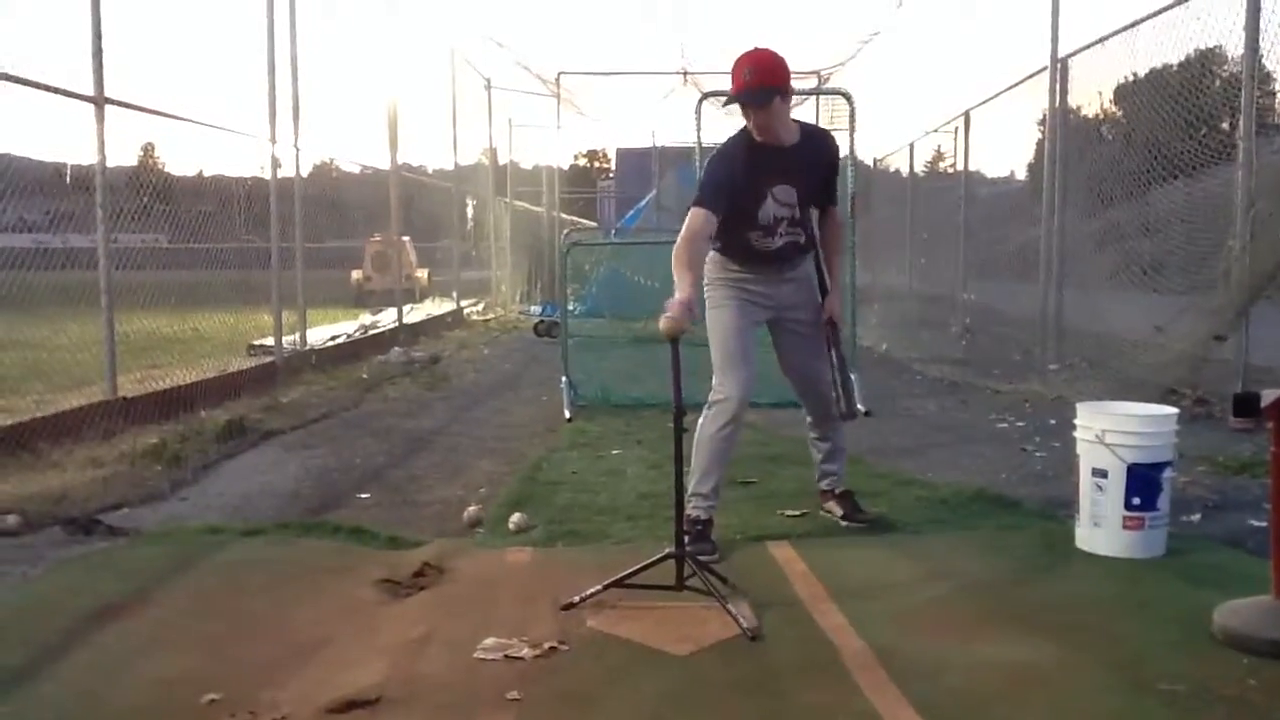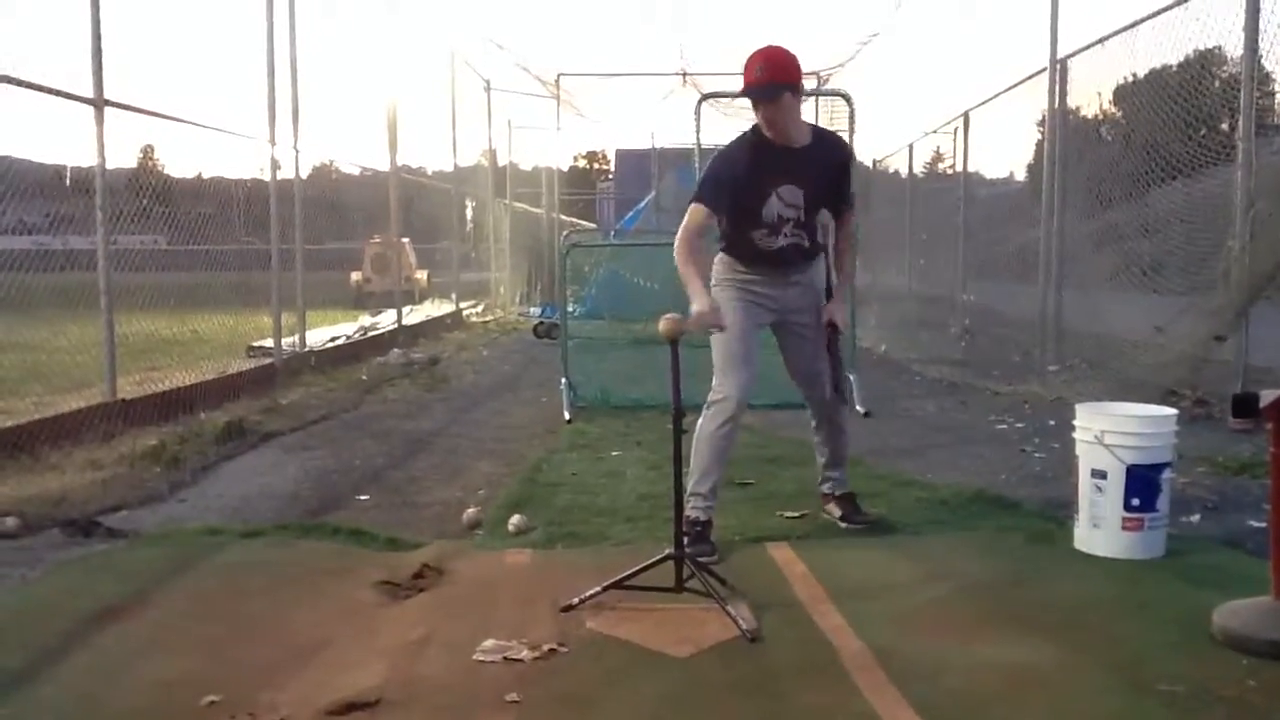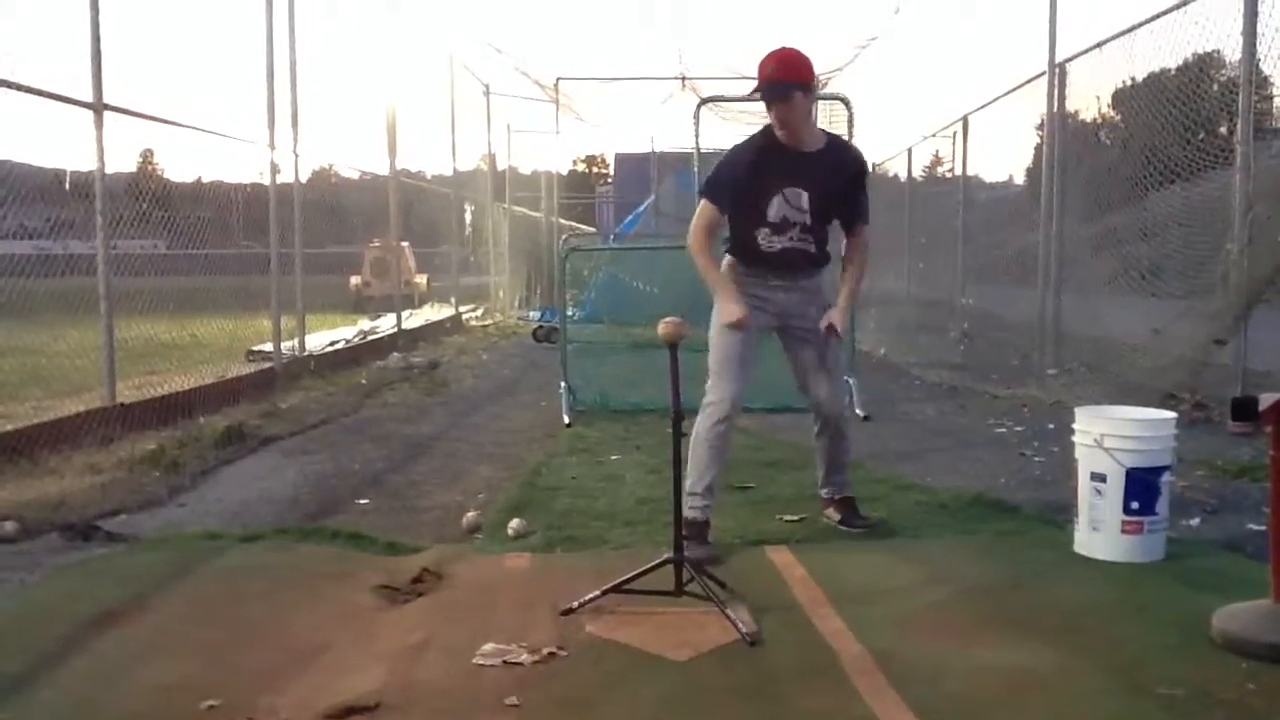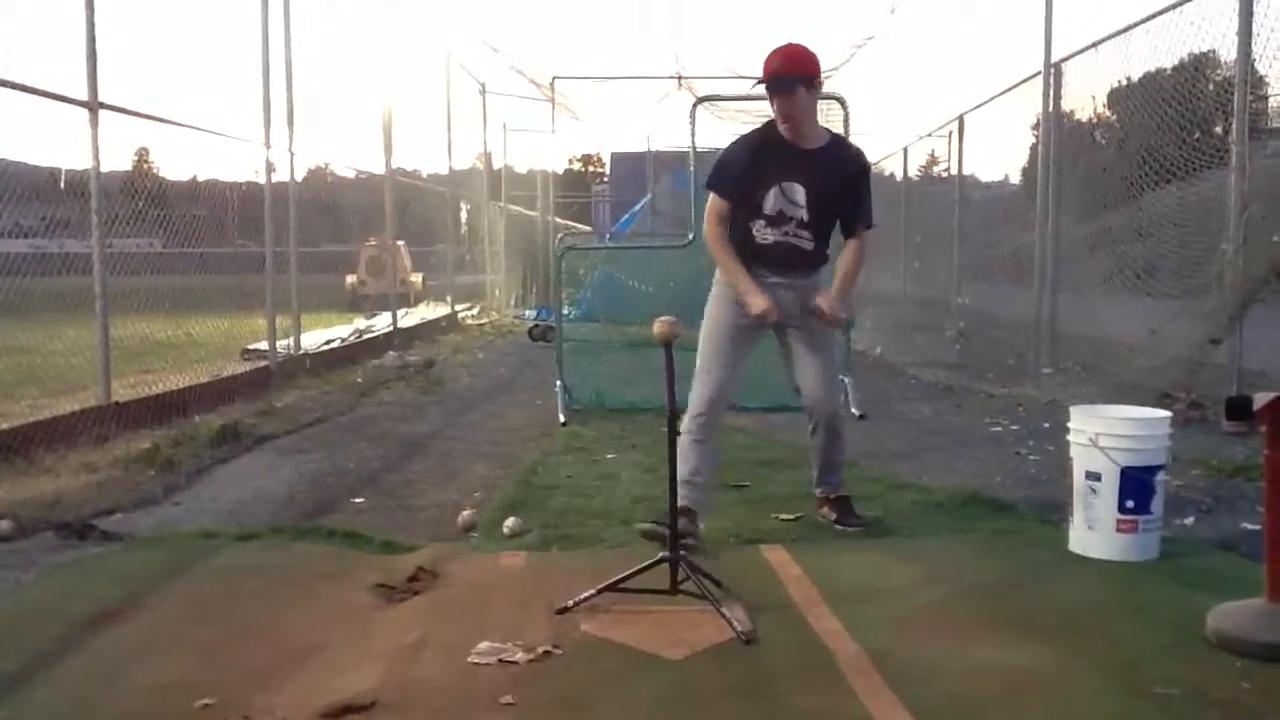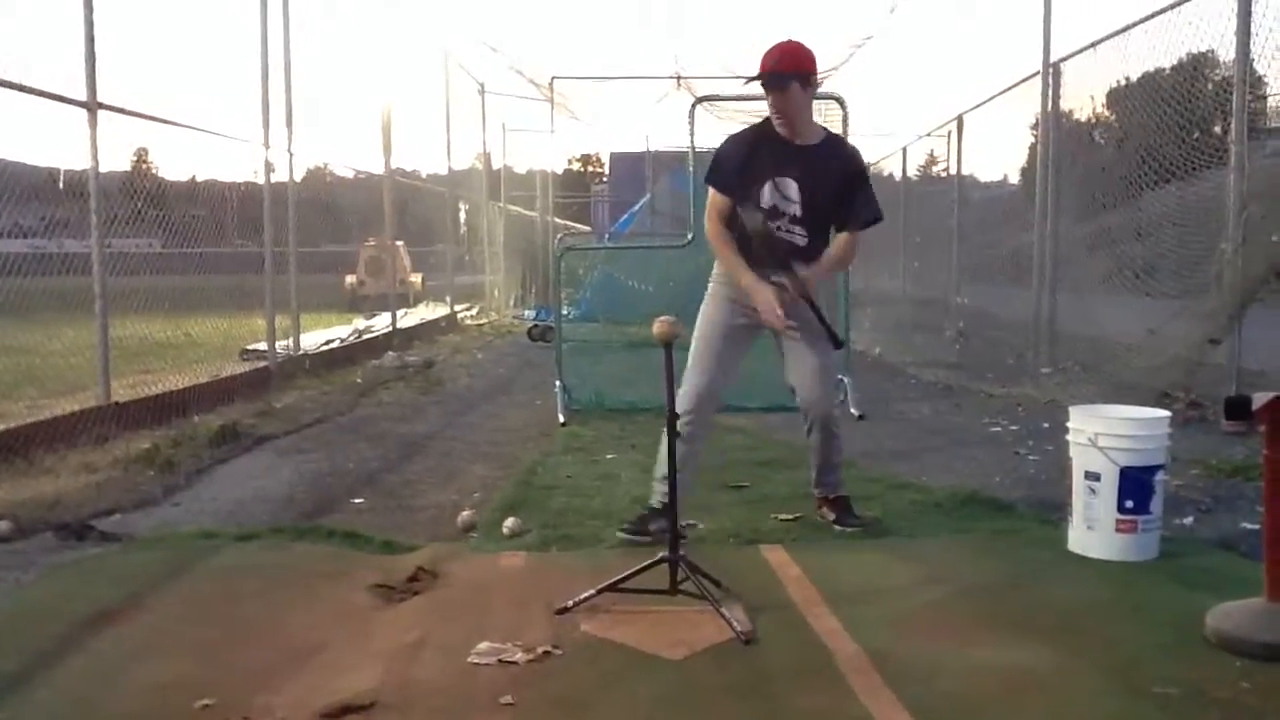
dt=0.1s
person 1, frame 1
left shoulder: (820, 147)
right shoulder: (730, 160)
left elbow: (829, 218)
right elbow: (694, 235)
left wrist: (835, 290)
right wrist: (684, 291)
left hip: (795, 279)
right hip: (733, 280)
left knee: (821, 389)
right knee: (730, 395)
left ankle: (832, 488)
right ankle: (697, 516)
person 1, frame 2
left shoulder: (832, 151)
right shoulder: (737, 158)
left elbow: (843, 224)
right elbow: (689, 233)
left wrist: (840, 296)
right wrist: (699, 294)
left hip: (802, 282)
right hip: (740, 281)
left knee: (828, 394)
right knee: (730, 395)
left ankle: (834, 490)
right ankle: (697, 517)
person 1, frame 3
left shoulder: (846, 161)
right shoulder: (747, 158)
left elbow: (857, 238)
right elbow: (700, 234)
left wrist: (843, 304)
right wrist: (726, 299)
left hip: (808, 290)
right hip: (747, 287)
left knee: (831, 403)
right knee: (722, 400)
left ankle: (836, 497)
right ankle: (696, 518)
person 1, frame 4
left shoulder: (847, 161)
right shoulder: (747, 151)
left elbow: (856, 238)
right elbow: (713, 227)
left wrist: (837, 295)
right wrist: (750, 293)
left hip: (805, 289)
right hip: (742, 283)
left knee: (825, 401)
right knee: (708, 394)
left ankle: (831, 494)
right ankle: (684, 509)
person 1, frame 5
left shoulder: (841, 159)
right shoulder: (742, 148)
left elbow: (850, 234)
right elbow: (714, 223)
left wrist: (818, 273)
right wrist: (755, 288)
left hip: (801, 289)
right hip: (736, 283)
left knee: (820, 399)
right knee: (695, 394)
left ankle: (830, 493)
right ankle: (662, 504)
